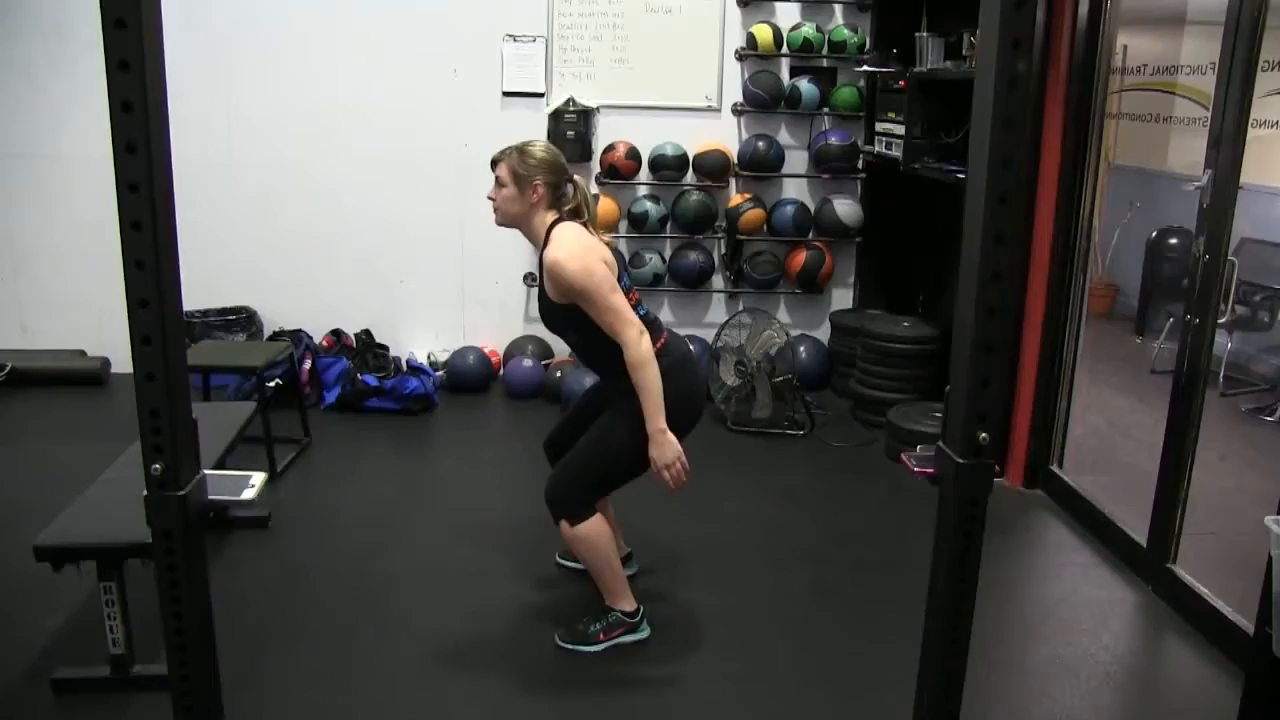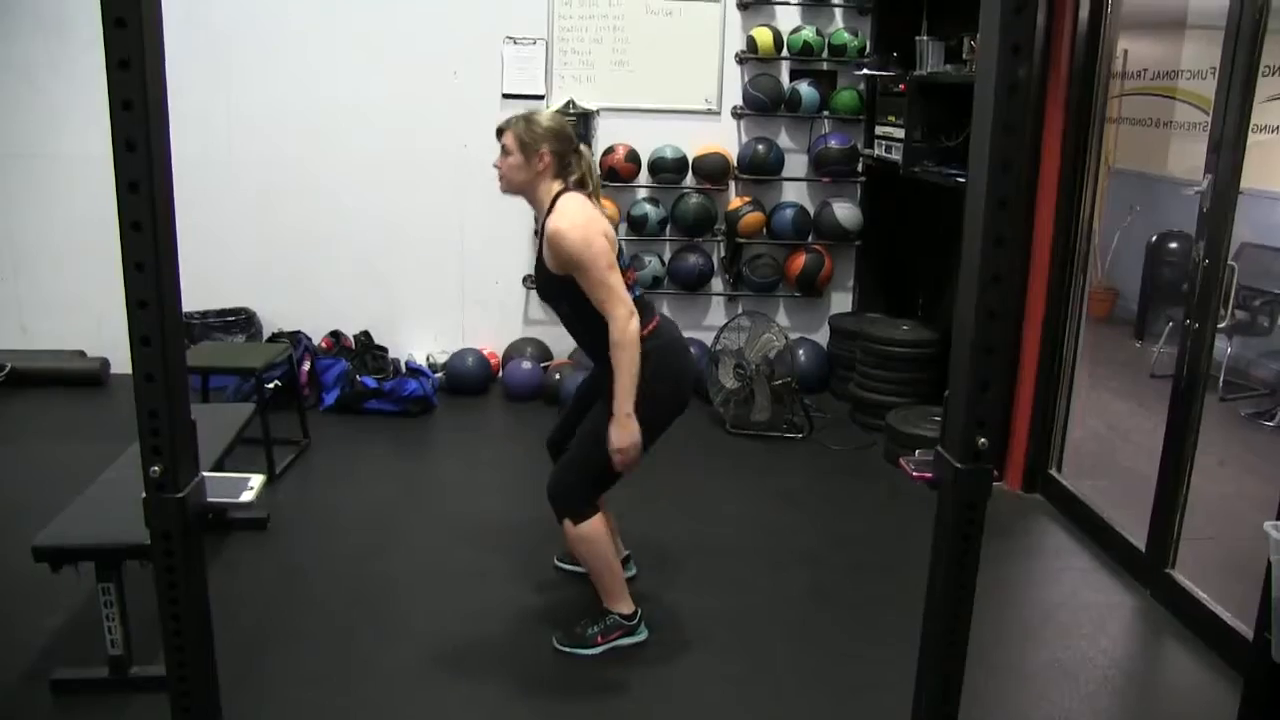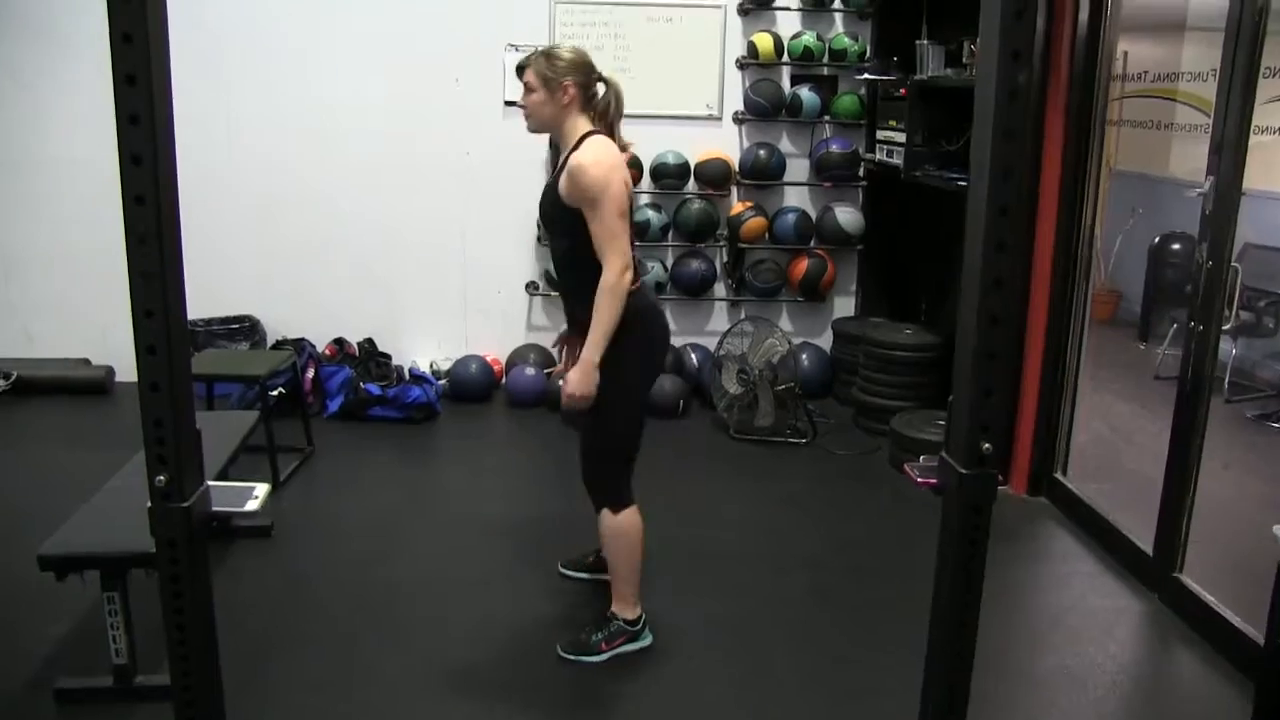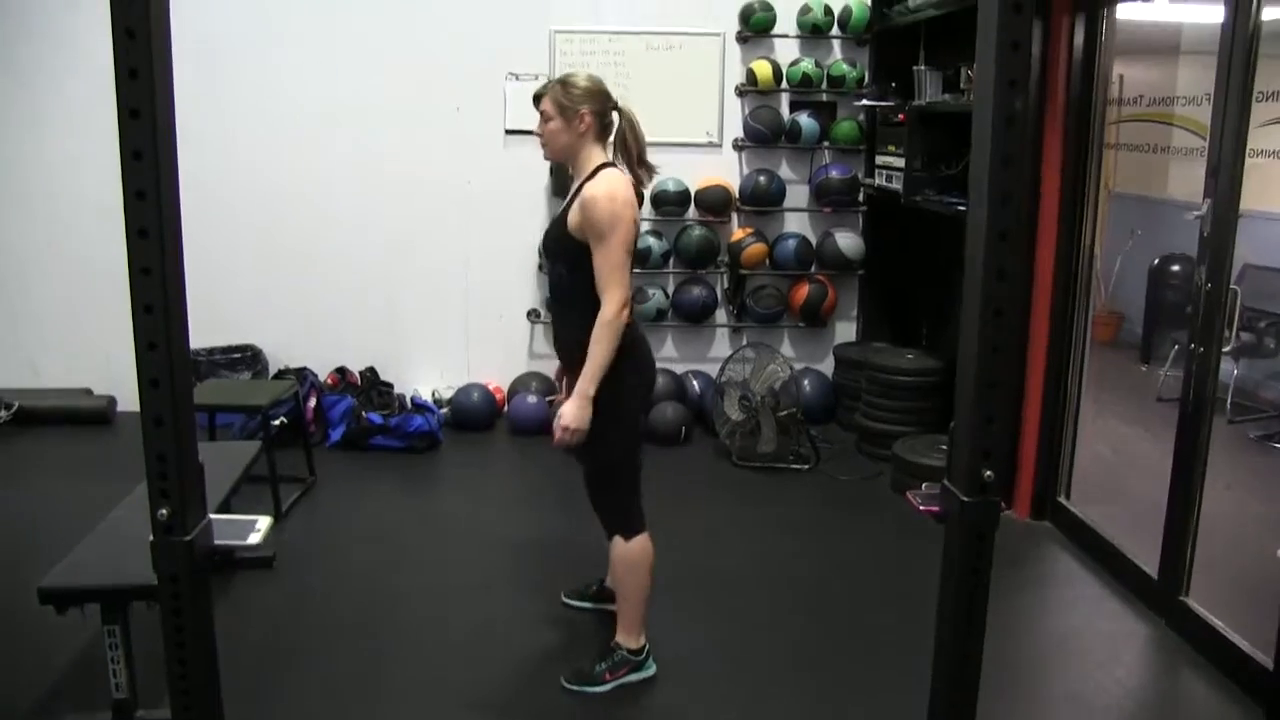
dt=0.2s
person 1, frame 1
left shoulder: (563, 254)
right shoulder: (563, 235)
left elbow: (634, 339)
left wrist: (659, 433)
left hip: (666, 384)
right hip: (647, 374)
left knee: (565, 494)
right knee: (561, 450)
left ankle: (624, 616)
right ankle: (614, 552)
person 1, frame 2
left shoulder: (566, 223)
right shoulder: (563, 209)
left elbow: (624, 322)
left wrist: (625, 417)
right wrist: (609, 400)
left hip: (653, 370)
right hip: (635, 360)
left knee: (567, 489)
right knee: (564, 449)
left ankle: (622, 616)
right ankle: (609, 552)
person 1, frame 3
left shoulder: (595, 159)
right shoulder: (580, 152)
left elbow: (618, 270)
left wrist: (589, 362)
right wrist: (575, 331)
left hip: (624, 337)
right hip: (605, 329)
left knee: (608, 473)
right knee: (598, 460)
left ankle: (627, 622)
right ankle: (613, 557)
person 1, frame 4
left shoulder: (606, 192)
right shoulder: (591, 184)
left elbow: (615, 305)
left wrist: (582, 396)
right wrist: (573, 372)
left hip: (610, 370)
right hip: (592, 362)
left knee: (619, 504)
right knee: (603, 490)
left ankle: (631, 651)
right ankle: (618, 586)
